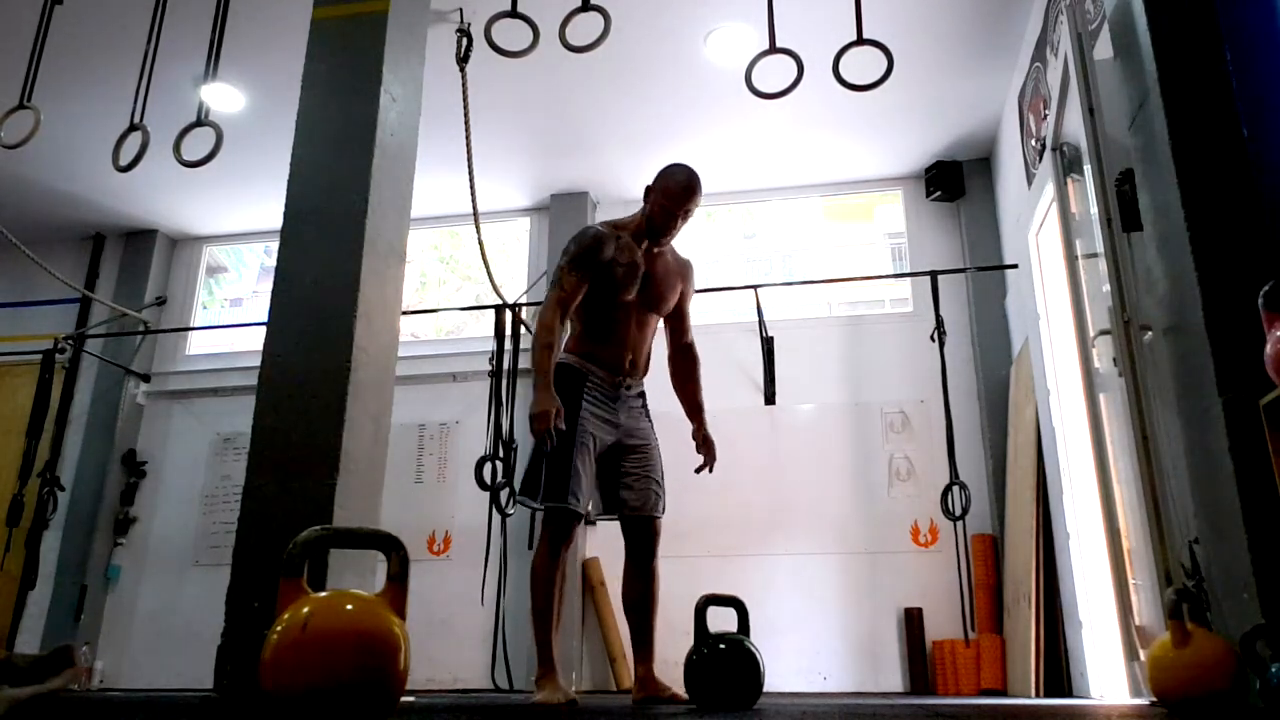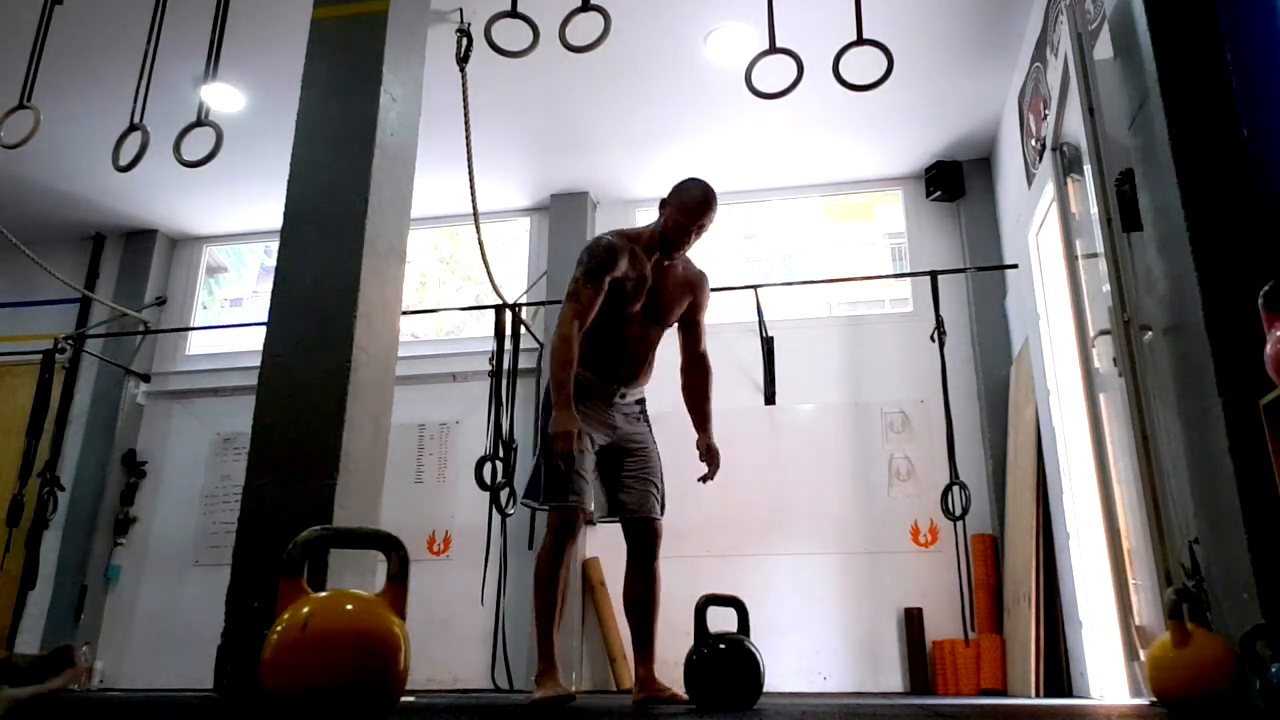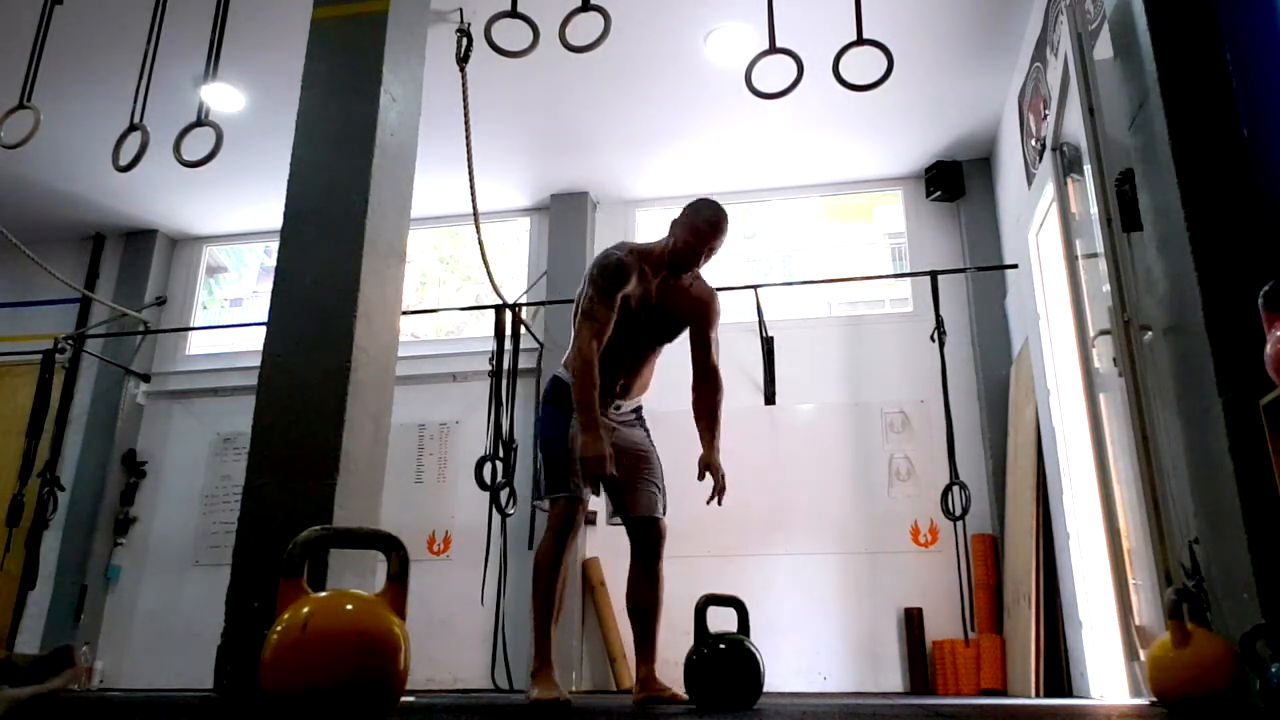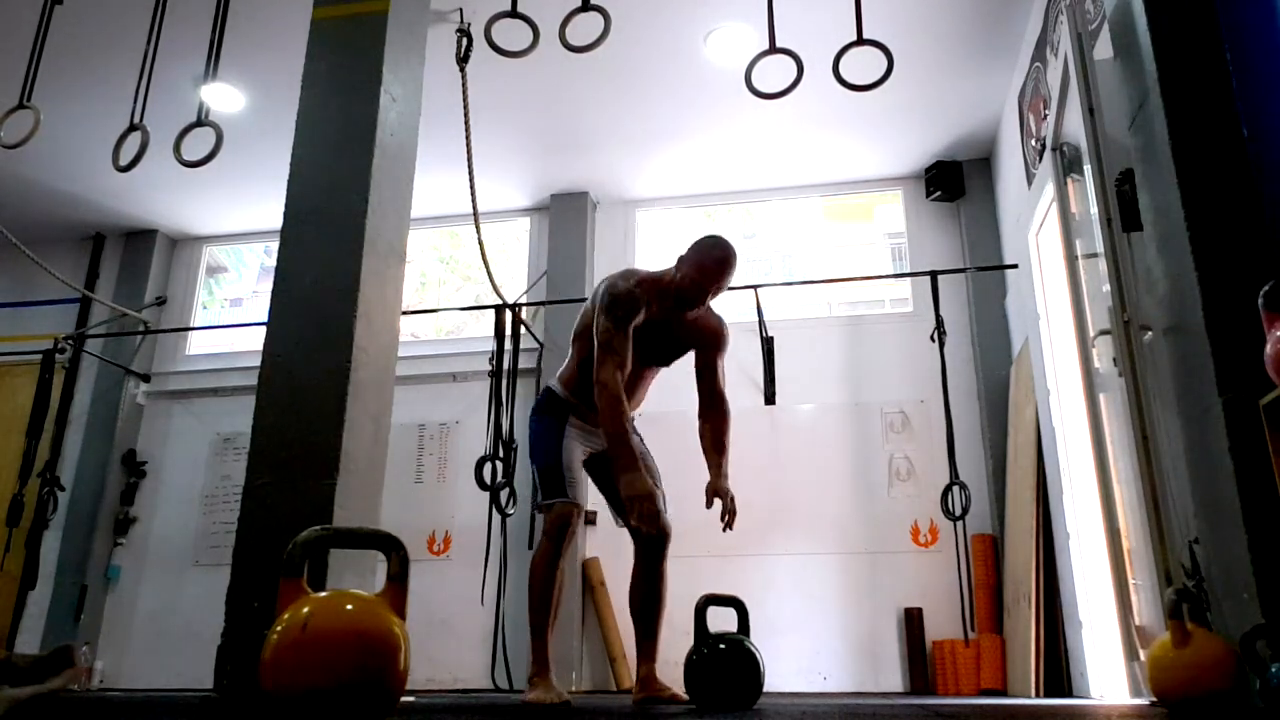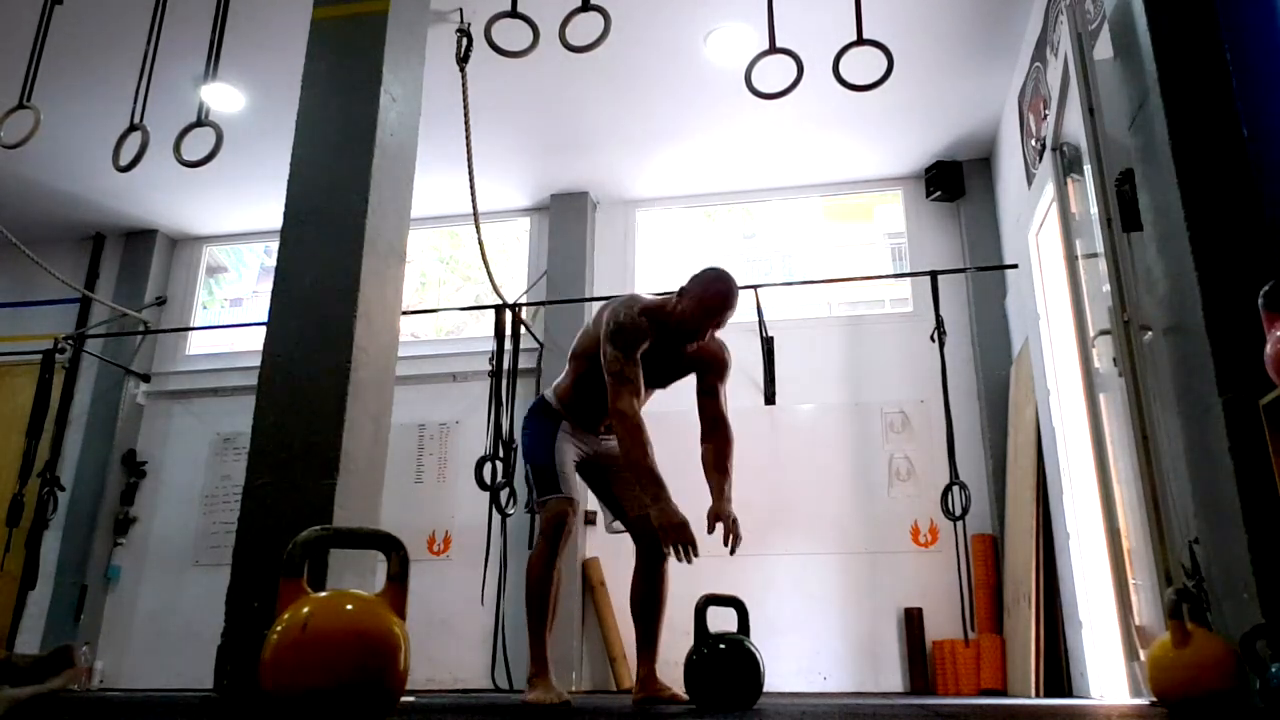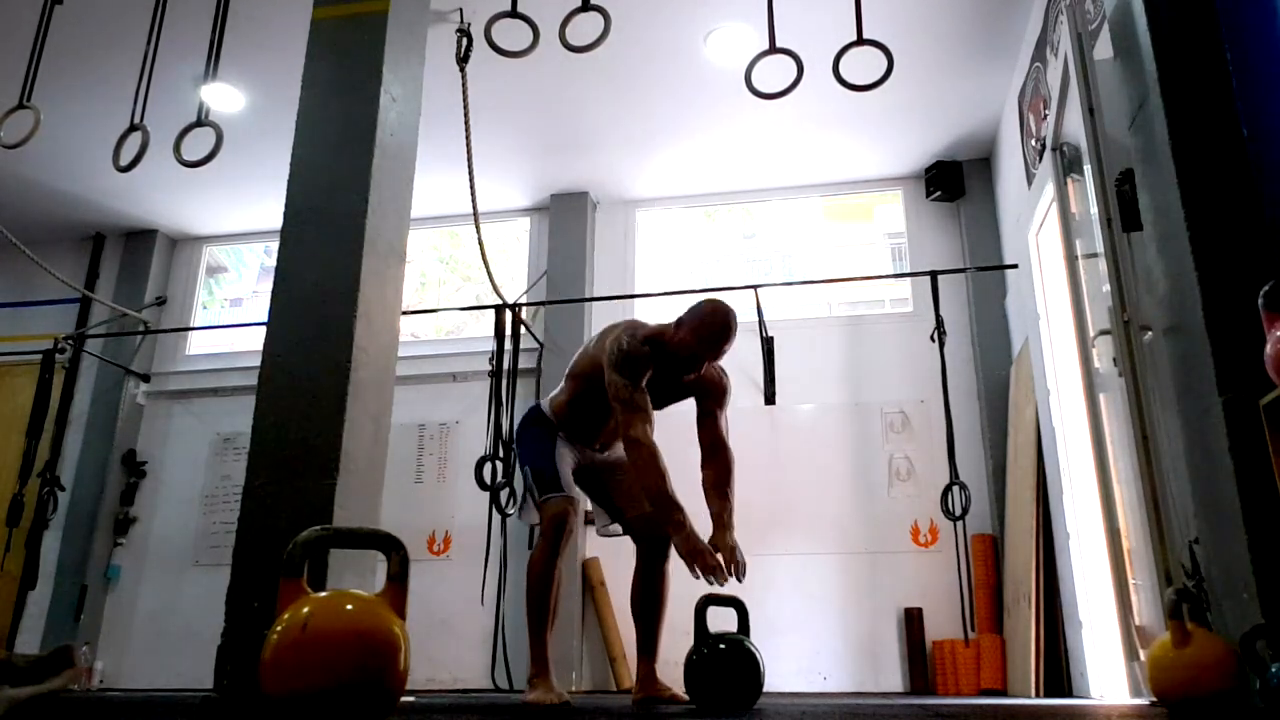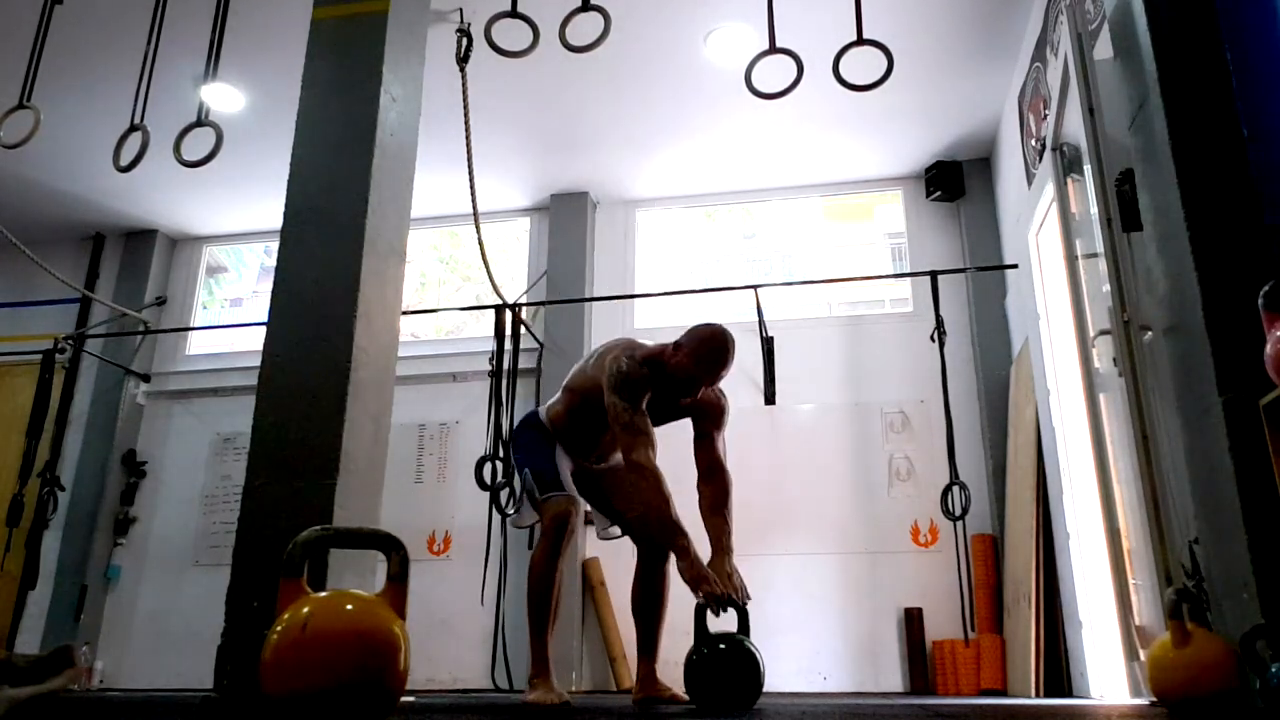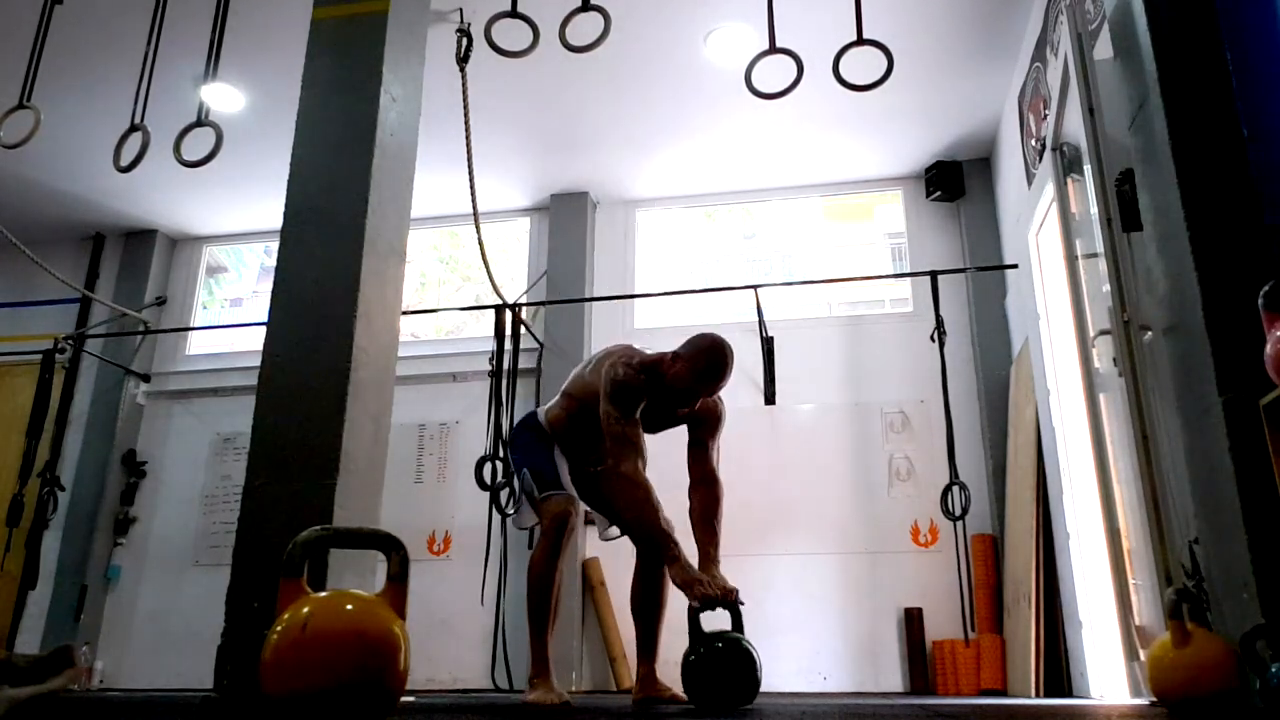
dt=0.1s
person 1, frame 1
left shoulder: (678, 270)
right shoulder: (597, 242)
left elbow: (682, 350)
right elbow: (551, 316)
left wrist: (699, 422)
right wrist: (542, 389)
left hip: (632, 404)
right hip: (578, 391)
left knee: (645, 533)
right knee: (561, 526)
left ankle: (644, 674)
right ankle: (547, 674)
person 1, frame 2
left shoulder: (693, 282)
right shoulder: (610, 251)
left elbow: (696, 360)
right elbow: (569, 327)
left wrist: (705, 432)
right wrist: (562, 408)
left hip: (632, 408)
right hip: (581, 399)
left knee: (647, 535)
right knee: (565, 522)
left ankle: (645, 676)
right ankle: (547, 671)
person 1, frame 3
left shoulder: (702, 300)
right shoulder: (619, 263)
left elbow: (706, 376)
right elbow: (587, 350)
left wrist: (710, 448)
right wrist: (593, 432)
left hip: (626, 412)
right hip: (572, 400)
left knee: (650, 532)
right knee: (567, 513)
left ankle: (646, 675)
right ankle: (542, 670)
person 1, frame 4
left shoulder: (710, 328)
right shoulder: (627, 293)
left elbow: (713, 403)
right elbow: (607, 382)
left wrist: (719, 475)
right wrist: (630, 471)
left hip: (619, 423)
right hip: (566, 409)
left knee: (656, 535)
right knee: (563, 516)
left ankle: (646, 676)
right ankle: (539, 673)
person 1, frame 5
left shoulder: (712, 355)
right shoulder: (629, 319)
left elbow: (716, 429)
right elbow: (626, 413)
left wrist: (721, 500)
right wrist: (661, 501)
left hip: (608, 438)
right hip: (554, 420)
left knee: (656, 534)
right knee: (560, 515)
left ankle: (646, 676)
right ankle: (539, 674)
person 1, frame 6
left shoulder: (711, 381)
right shoulder: (631, 346)
left elbow: (716, 454)
right elbow: (639, 442)
left wrist: (724, 530)
right wrist: (681, 528)
left hip: (605, 447)
right hip: (550, 430)
left knee: (655, 536)
right knee: (561, 519)
left ankle: (647, 677)
right ankle: (539, 675)
person 1, frame 7
left shoulder: (710, 402)
right shoulder: (630, 366)
left elbow: (714, 476)
right elbow: (642, 465)
left wrist: (724, 558)
right wrist: (689, 558)
left hip: (601, 454)
right hip: (543, 437)
left knee: (657, 534)
right knee: (562, 516)
left ankle: (646, 677)
right ankle: (540, 676)
person 1, frame 8
left shoulder: (707, 410)
right shoulder: (626, 374)
left elbow: (704, 484)
right elbow: (630, 474)
left wrist: (710, 564)
right wrist: (678, 562)
left hip: (601, 457)
right hip: (542, 439)
left knee: (654, 535)
right knee: (561, 516)
left ankle: (646, 677)
right ankle: (539, 676)
